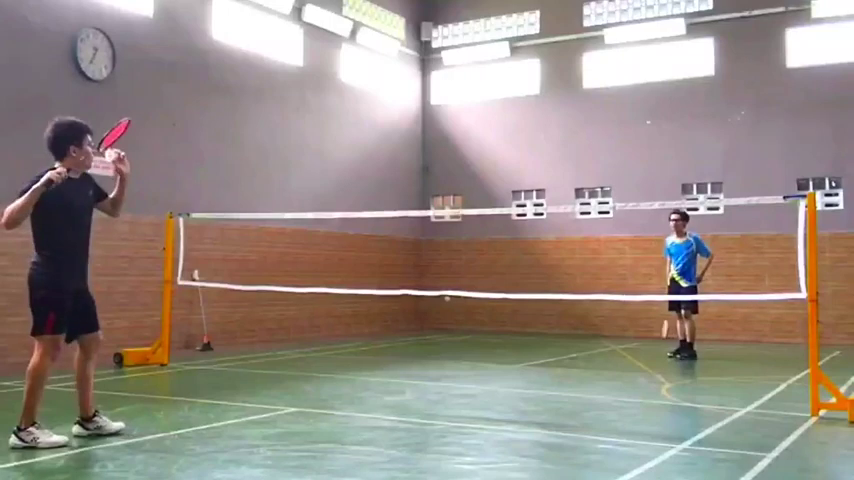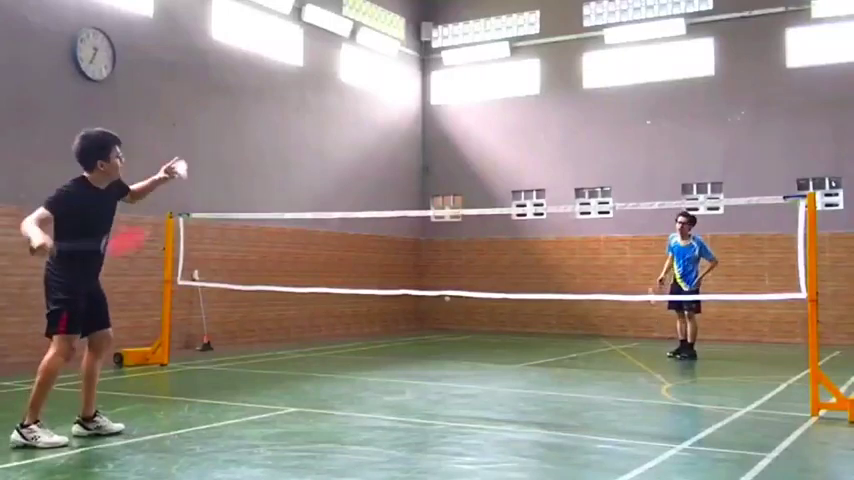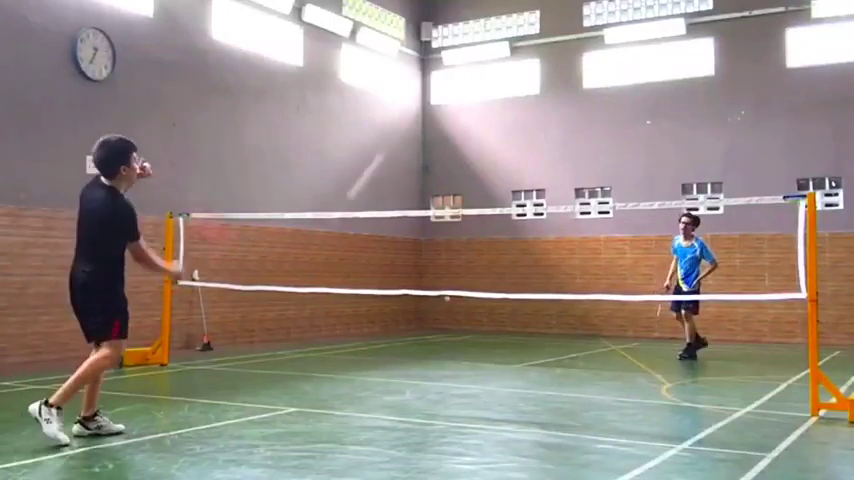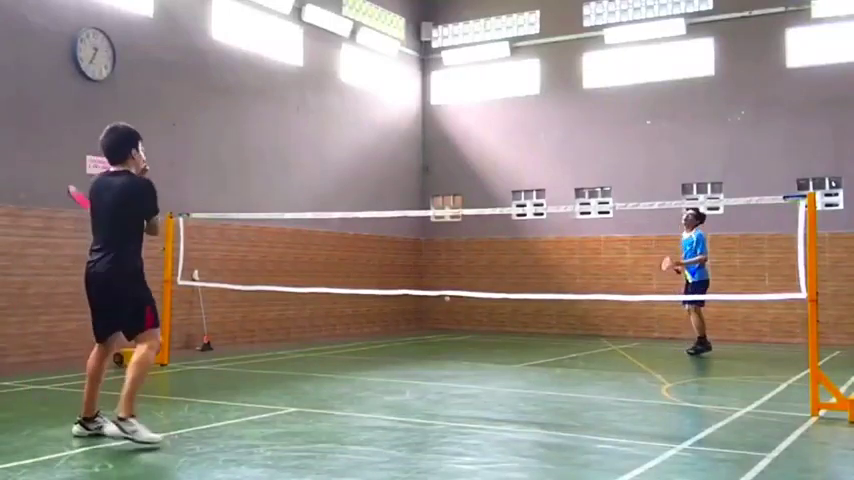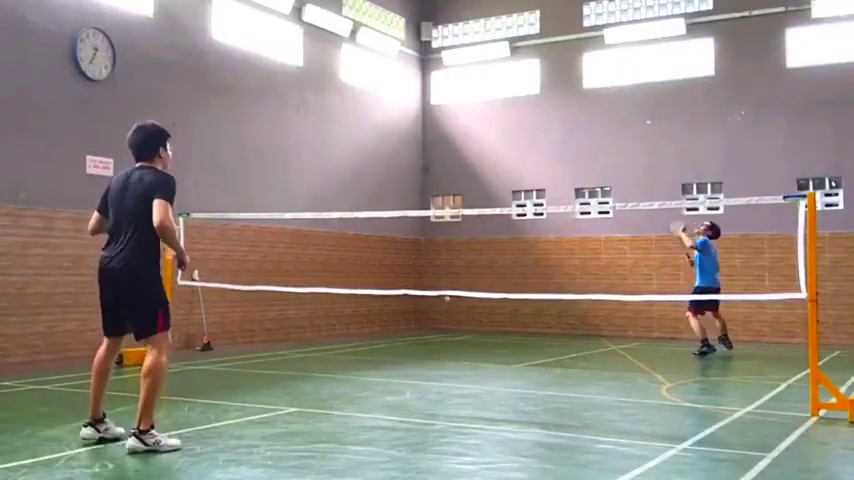
dt=0.4s
person 1, frame 1
left shoulder: (85, 182)
right shoulder: (48, 182)
left elbow: (113, 209)
left wrist: (123, 177)
right wrist: (39, 186)
left hip: (76, 280)
right hip: (50, 280)
left knee: (91, 343)
right knee: (48, 348)
left ankle: (88, 417)
person 1, frame 2
left shoulder: (111, 187)
right shoulder: (72, 192)
left elbow: (133, 194)
right elbow: (29, 221)
left wrist: (160, 178)
right wrist: (37, 236)
left hip: (87, 281)
right hip: (64, 280)
left knee: (101, 341)
right knee: (62, 345)
left ankle: (88, 417)
right ankle: (28, 426)
person 1, frame 3
left shoulder: (93, 187)
right shoulder: (120, 209)
right elbow: (140, 256)
left wrist: (134, 179)
right wrist: (169, 269)
left hip: (83, 281)
right hip: (103, 285)
left knee: (103, 346)
right knee: (111, 351)
left ankle: (89, 417)
right ankle: (52, 405)
person 1, frame 4
left shoulder: (98, 185)
right shoulder: (142, 186)
right elbow: (153, 228)
left hip: (96, 272)
right hip: (124, 273)
left knee: (105, 343)
right knee: (148, 341)
left ankle: (89, 418)
right ankle: (125, 418)
person 1, frame 5
left shoulder: (118, 181)
right shoulder: (162, 180)
left elbow: (93, 227)
right elbow: (161, 222)
right wrist: (181, 253)
left hip: (110, 268)
right hip: (139, 270)
left knee: (111, 341)
right knee: (159, 345)
left ankle: (95, 422)
right ankle: (143, 430)
person 2, frame 1
left shoulder: (694, 239)
right shoulder: (668, 241)
left elbow: (710, 256)
left wrist: (701, 274)
right wrist: (668, 283)
left hip: (689, 283)
right hip: (674, 282)
left knee: (687, 314)
right knee: (679, 315)
left ankle: (690, 349)
right ankle: (682, 346)
person 2, frame 2
left shoulder: (697, 243)
right shoulder: (672, 239)
left elbow: (714, 261)
left wrist: (700, 277)
right wrist: (663, 274)
left hip: (691, 284)
right hip: (677, 283)
left knee: (689, 315)
right knee: (679, 314)
left ankle: (690, 349)
right ankle: (682, 346)
person 2, frame 3
left shoulder: (699, 244)
right shoulder: (676, 241)
left elbow: (714, 264)
left wrist: (699, 279)
right wrist: (668, 279)
left hip: (691, 286)
right hip: (679, 284)
left knee: (686, 314)
right knee: (678, 315)
left ankle: (690, 349)
right ankle: (698, 339)
person 2, frame 4
left shoulder: (699, 235)
right shoulder: (685, 235)
left elbow: (703, 258)
left wrist: (684, 262)
right wrist: (681, 265)
left hip: (699, 278)
right hip: (691, 278)
left knee: (692, 308)
right knee: (693, 309)
left ankle: (700, 342)
right ankle: (704, 342)
person 2, frame 5
left shoulder: (704, 241)
right shoulder: (711, 247)
left elbow: (691, 245)
left wrist: (681, 233)
right wrist: (695, 262)
left hip: (703, 286)
right hip: (715, 286)
left knee: (691, 314)
right knee: (716, 313)
left ankle: (706, 345)
right ankle: (725, 339)
